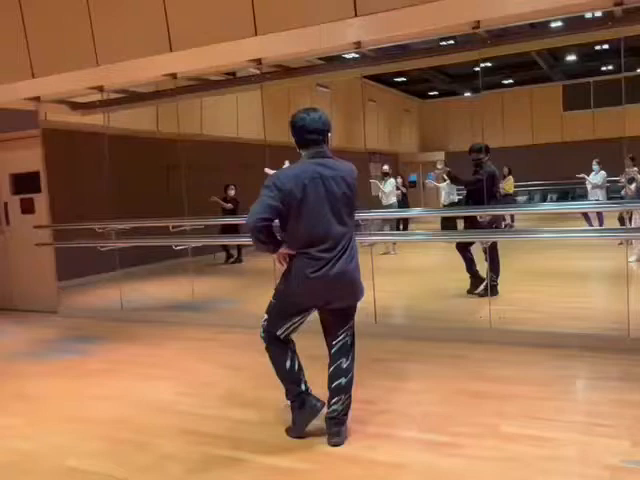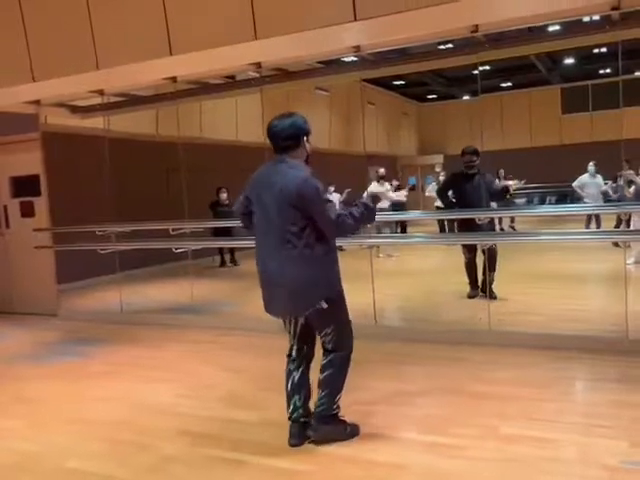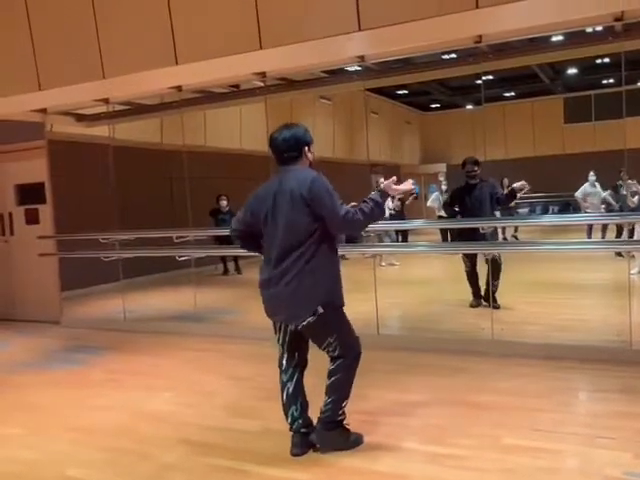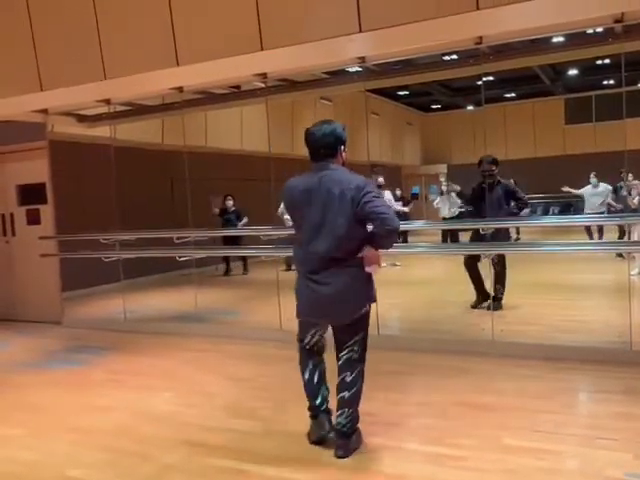
dt=1s
person 1, frame 1
left shoulder: (285, 180)
right shoulder: (349, 172)
left elbow: (256, 223)
left wrist: (276, 246)
left hip: (302, 278)
right hip: (344, 278)
left knee: (273, 334)
right knee: (341, 350)
left ankle: (302, 402)
right ankle: (336, 423)
person 1, frame 2
left shoulder: (258, 180)
right shoulder: (302, 179)
left elbow: (247, 218)
right elbow: (335, 226)
right wrist: (372, 201)
left hip: (277, 284)
right hip: (313, 283)
left knee: (299, 349)
right knee: (338, 347)
left ankle: (298, 423)
right ankle: (325, 422)
person 1, frame 3
left shoulder: (263, 192)
right shoulder: (311, 181)
left elbow: (240, 232)
right elbow: (344, 222)
right wrist: (382, 195)
left hip: (276, 292)
right hip: (312, 291)
left knee: (290, 362)
right knee: (346, 353)
left ankle: (300, 433)
right ankle: (329, 427)
person 1, frame 4
left shoulder: (293, 188)
right shoulder: (356, 185)
right elbow: (388, 223)
right wrist: (373, 246)
left hip: (310, 291)
right hip: (351, 291)
left knee: (309, 350)
right knee: (350, 363)
left ankle: (320, 417)
right ankle: (345, 435)
person 2, frame 1
left shoulder: (489, 171)
right shoulder: (479, 171)
left elbow: (468, 183)
left wrist: (450, 174)
left hip: (489, 218)
right hip: (476, 218)
left knee: (490, 252)
right knee: (462, 245)
left ankle: (492, 285)
right ankle: (476, 278)
person 2, frame 2
left shoulder: (486, 178)
right shoulder: (455, 178)
left elbow: (495, 196)
right elbow: (441, 192)
left wrist: (506, 188)
right wrist: (452, 206)
left hip: (485, 222)
right hip: (466, 223)
left knee: (491, 253)
right knee: (469, 256)
left ankle: (487, 286)
right ankle: (474, 286)
person 2, frame 3
left shoulder: (490, 185)
right shoulder: (459, 191)
left elbow: (502, 200)
right elbow: (447, 205)
left wrist: (513, 191)
right wrist: (455, 215)
left hip: (488, 232)
right hip: (467, 233)
left knee: (495, 262)
right knee: (469, 266)
left ankle: (490, 295)
right ankle: (476, 296)
person 2, frame 4
left shoulder: (505, 186)
right shoulder: (478, 187)
left elbow: (523, 202)
right elbow: (470, 202)
left wrist: (509, 213)
right wrist: (459, 193)
left hip: (499, 232)
right hip: (479, 231)
left knee: (498, 264)
right knee: (469, 261)
left ankle: (497, 298)
right ankle: (482, 294)
